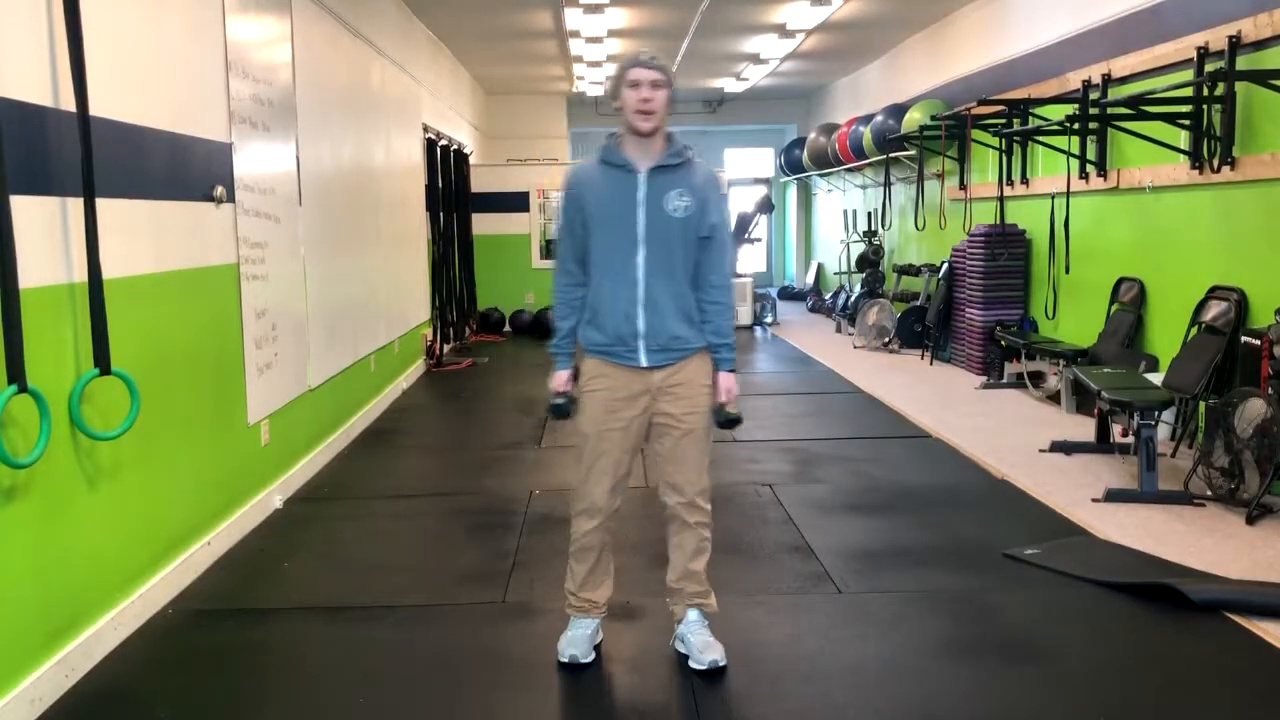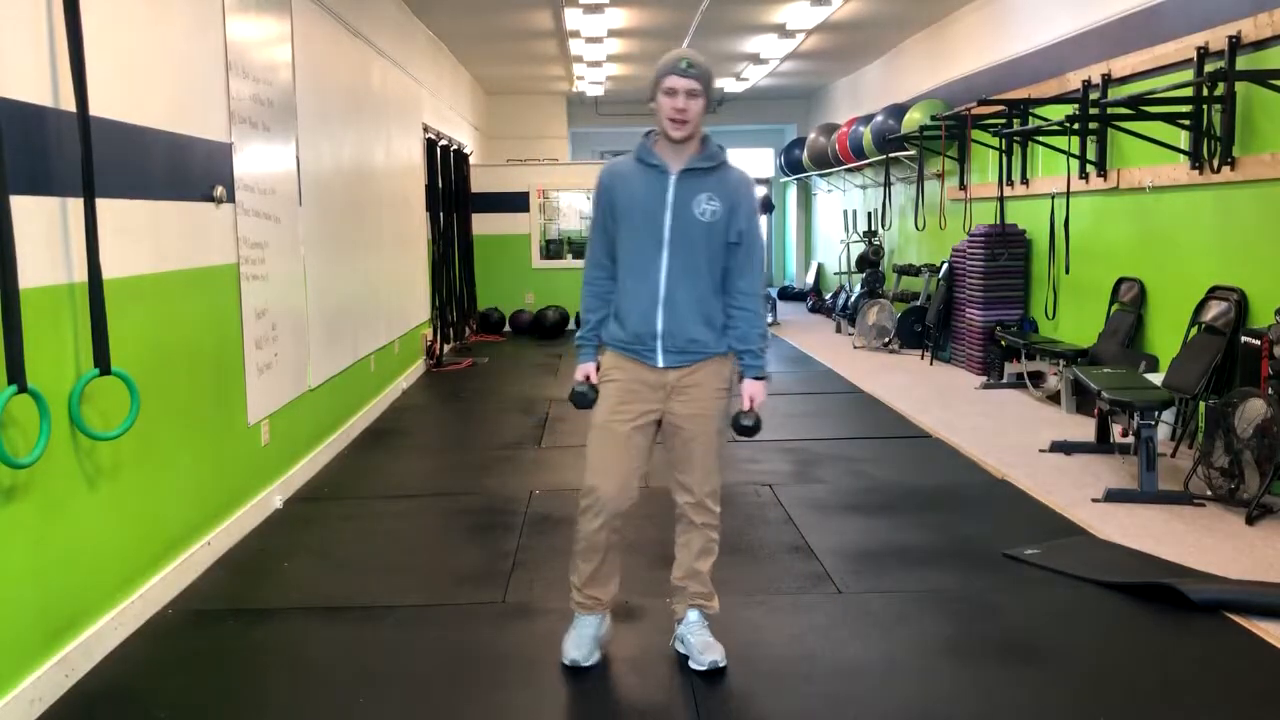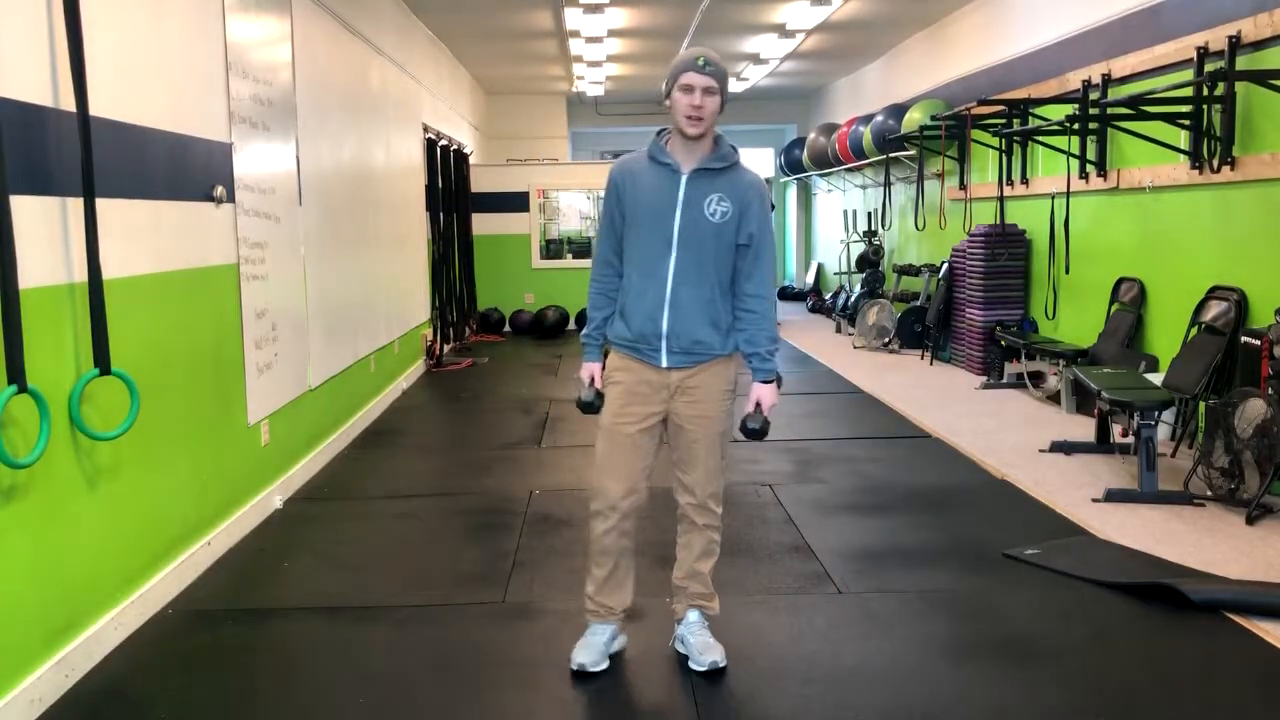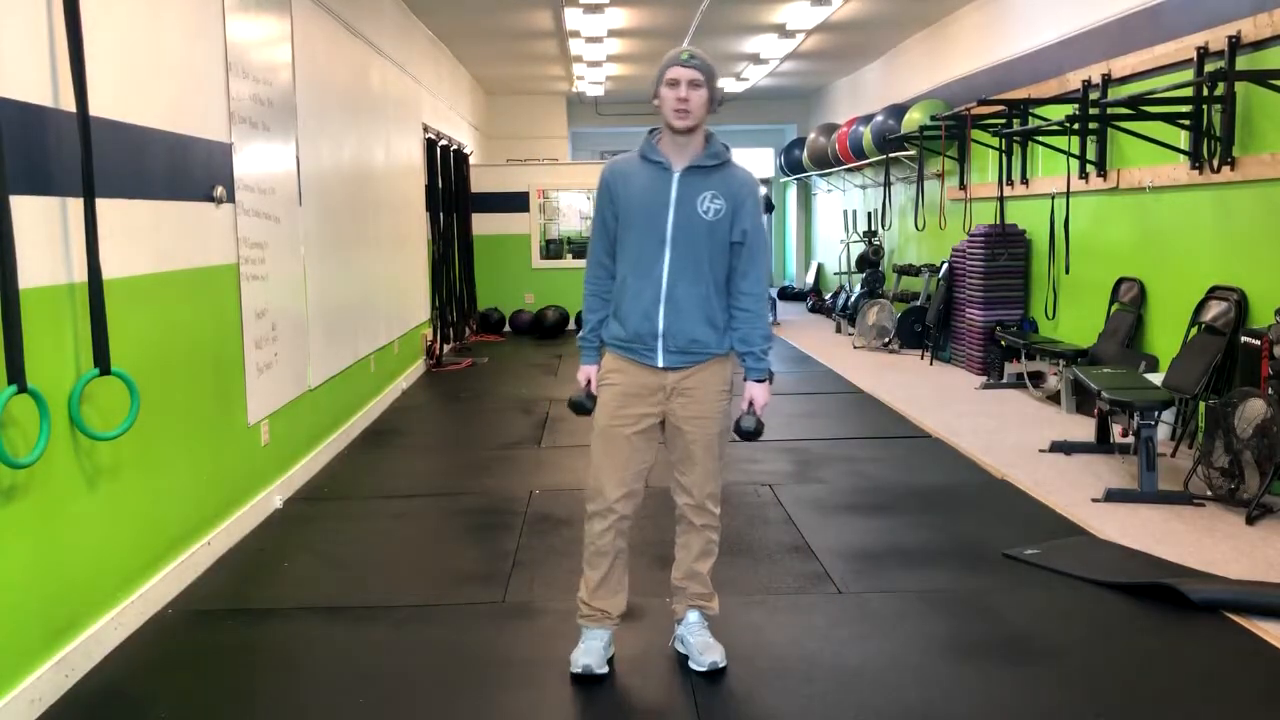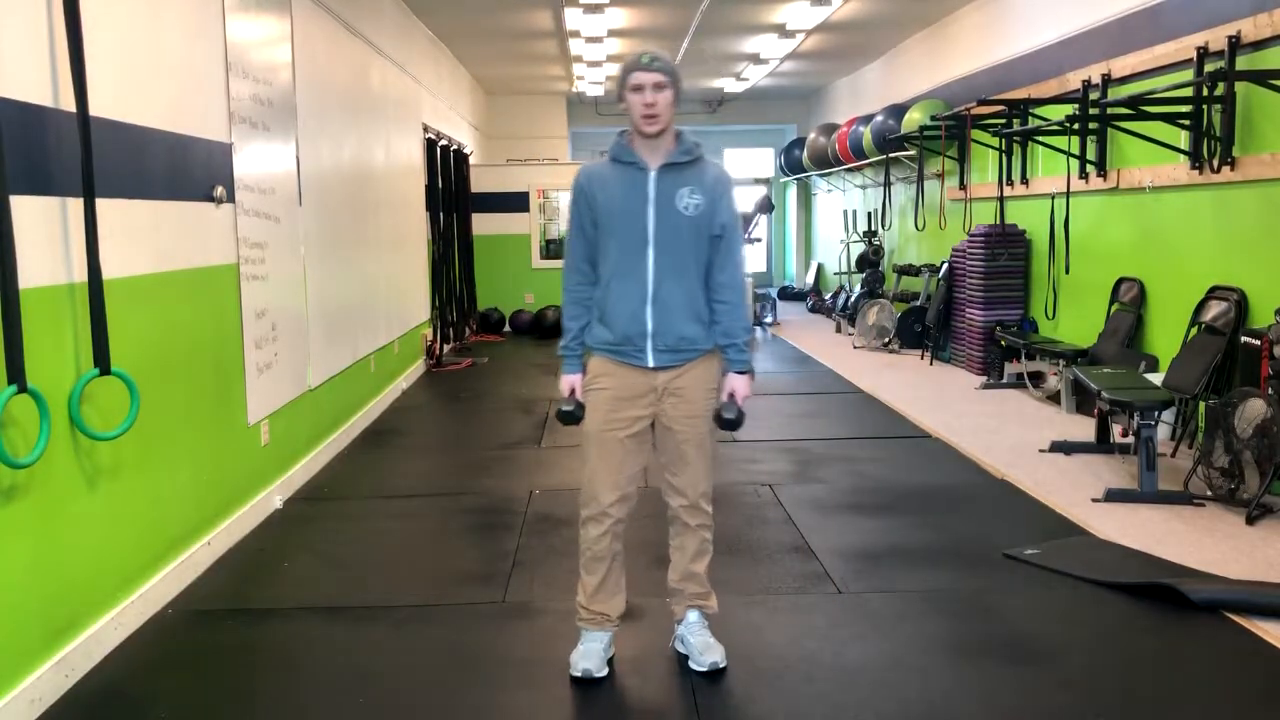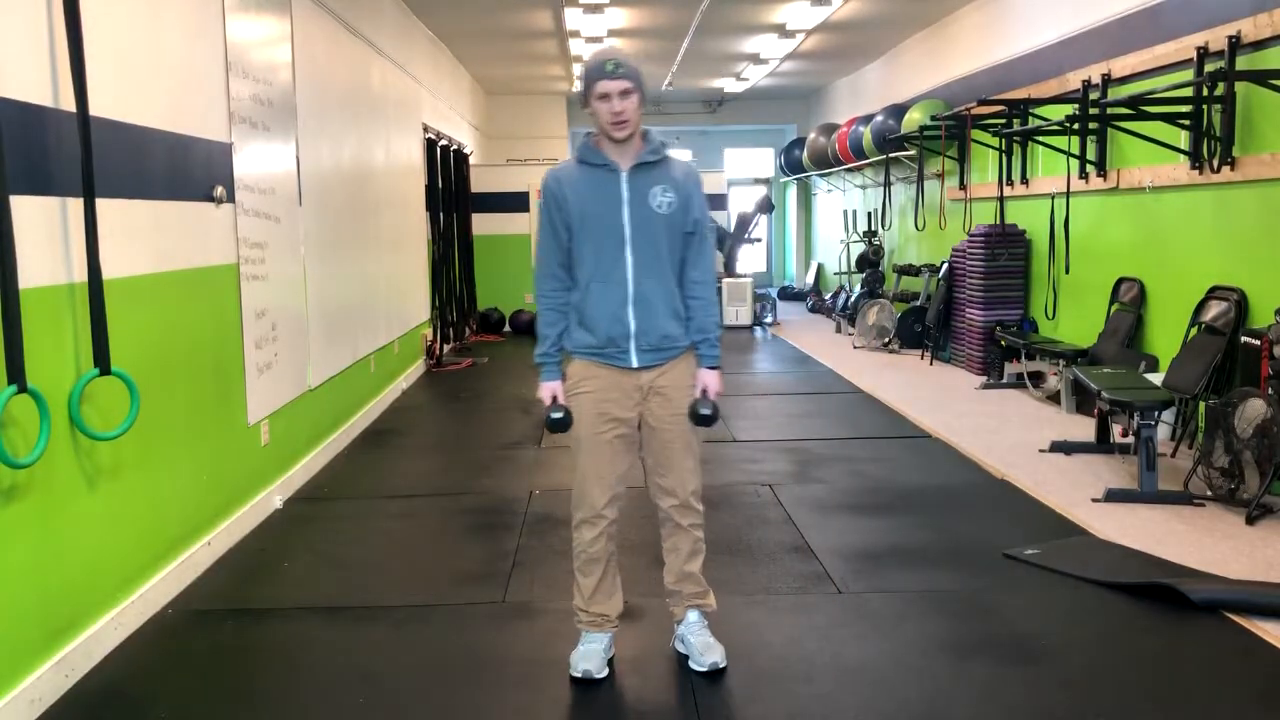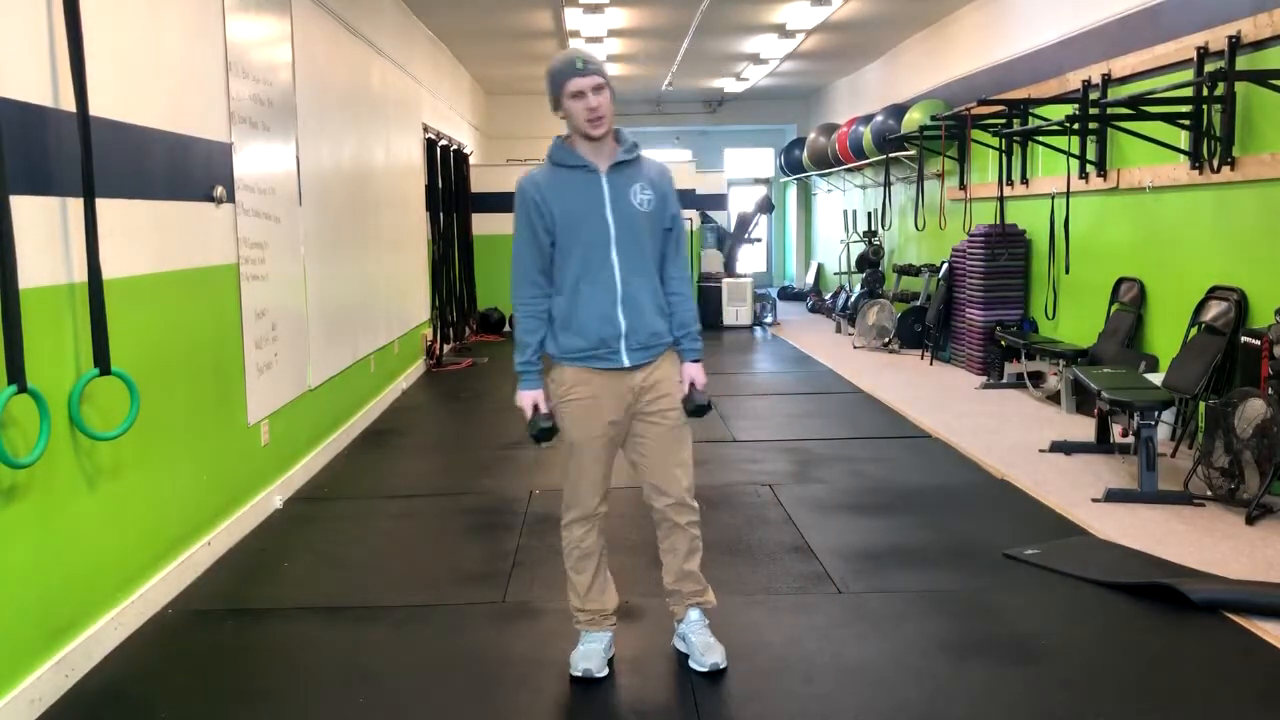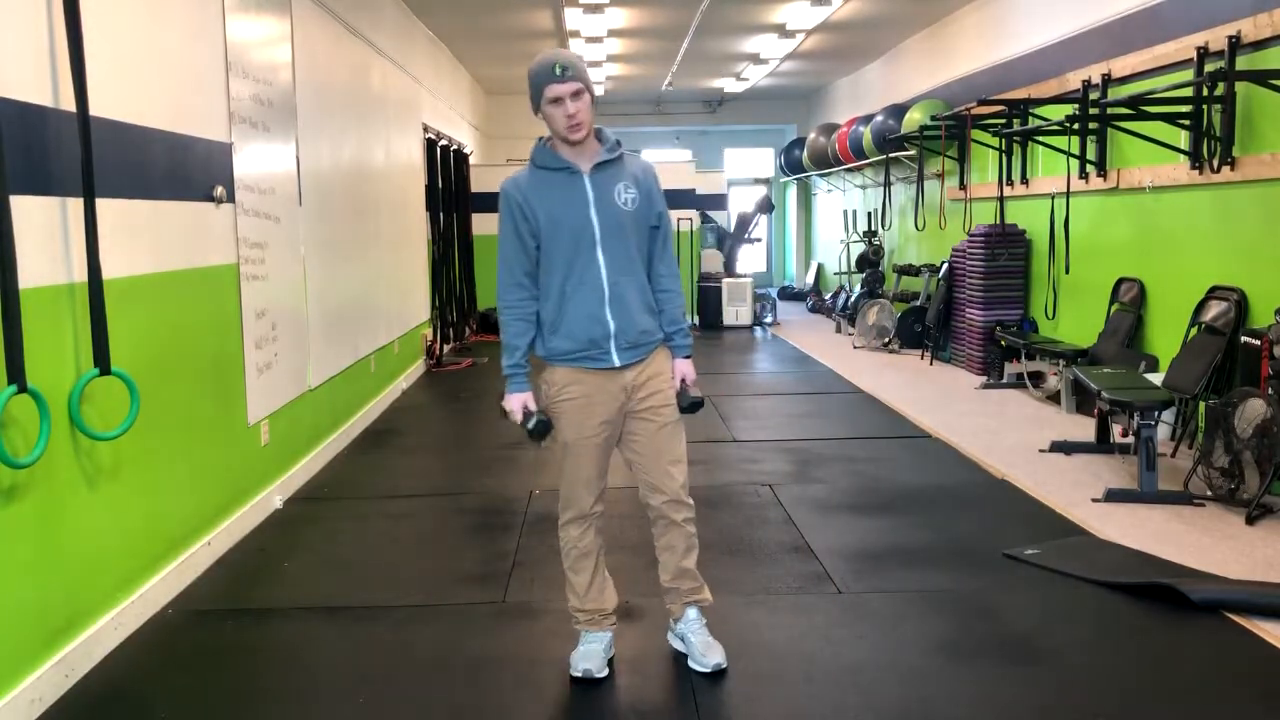
dt=0.3s
person 1, frame 1
left shoulder: (700, 182)
right shoulder: (584, 182)
left elbow: (716, 281)
right elbow: (570, 277)
left wrist: (725, 360)
right wrist: (561, 358)
left hip: (686, 366)
right hip: (607, 367)
left knee: (688, 501)
right knee: (594, 501)
left ankle: (691, 616)
right ankle: (585, 614)
person 1, frame 2
left shoulder: (733, 187)
right shoulder: (616, 179)
left elbow: (746, 286)
right elbow: (599, 273)
left wrist: (754, 368)
right wrist: (587, 350)
left hip: (703, 368)
right hip: (625, 364)
left knee: (699, 502)
right knee: (603, 497)
left ankle: (693, 617)
right ankle: (589, 612)
person 1, frame 3
left shoulder: (744, 188)
right shoulder: (627, 176)
left elbow: (756, 287)
right elbow: (606, 270)
left wrist: (765, 371)
right wrist: (592, 348)
left hip: (708, 369)
right hip: (630, 364)
left knee: (701, 503)
right knee: (612, 501)
left ankle: (693, 618)
right ankle: (604, 620)
person 1, frame 4
left shoulder: (737, 185)
right shoulder: (619, 176)
left elbow: (750, 285)
right elbow: (600, 272)
left wrist: (757, 369)
right wrist: (589, 351)
left hip: (704, 369)
right hip: (625, 364)
left knee: (699, 503)
right knee: (609, 502)
left ankle: (693, 618)
right ankle: (597, 625)
person 1, frame 5
left shoulder: (712, 181)
right shoulder: (593, 181)
left elbow: (728, 279)
right elbow: (579, 278)
left wrist: (737, 361)
right wrist: (571, 359)
left hip: (692, 366)
right hip: (613, 367)
left knee: (692, 503)
right knee: (604, 505)
left ankle: (691, 618)
right ankle: (597, 627)
person 1, frame 6
left shoulder: (680, 179)
right shoulder: (563, 184)
left elbow: (699, 276)
right elbow: (552, 283)
left wrist: (709, 358)
right wrist: (548, 367)
left hip: (672, 367)
right hip: (594, 370)
left knee: (681, 501)
right knee: (595, 509)
left ankle: (690, 617)
right ankle: (596, 628)
person 1, frame 7
left shoulder: (655, 177)
right shoulder: (539, 187)
left elbow: (676, 273)
right elbow: (530, 289)
left wrist: (691, 352)
right wrist: (528, 375)
left hip: (657, 367)
right hip: (581, 374)
left knee: (676, 500)
right knee: (583, 509)
left ankle: (690, 617)
right ankle: (594, 627)
person 1, frame 8
left shoulder: (638, 175)
right shoulder: (522, 190)
left elbow: (663, 270)
right elbow: (516, 291)
left wrist: (681, 348)
right wrist: (516, 378)
left hip: (649, 365)
right hip: (573, 375)
left knee: (671, 497)
right knee: (579, 510)
left ankle: (687, 617)
right ankle: (594, 628)
